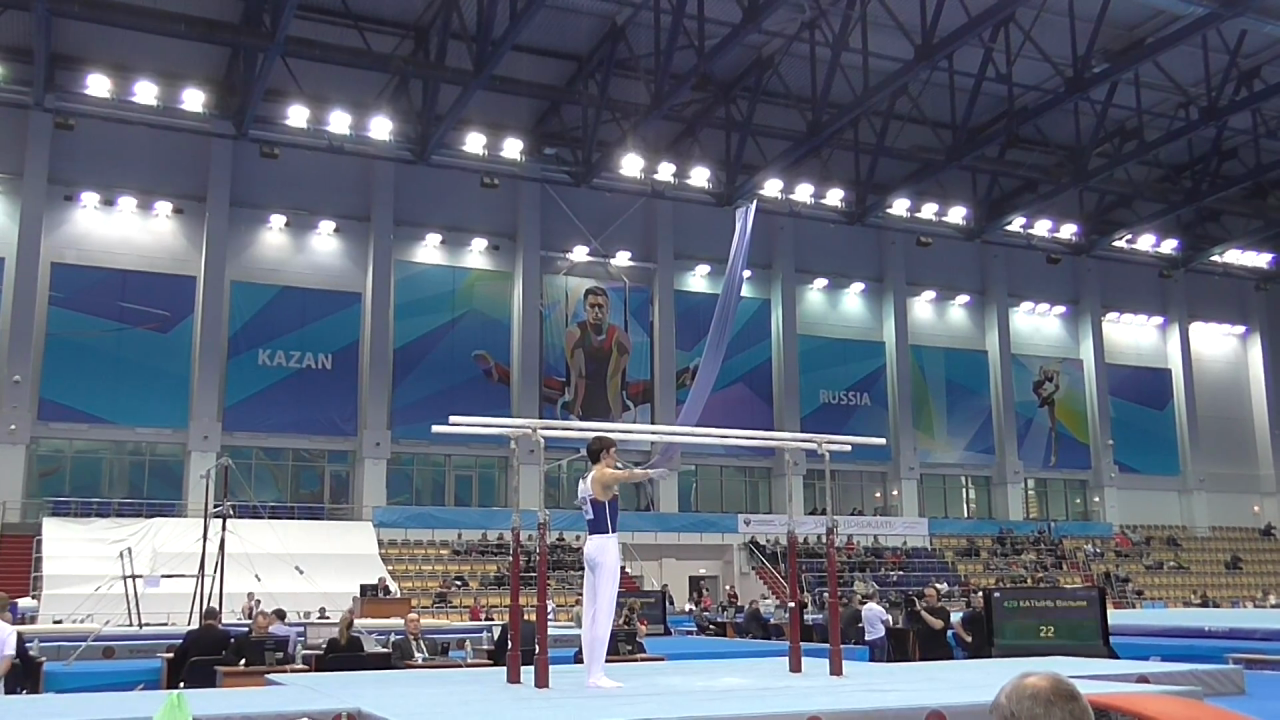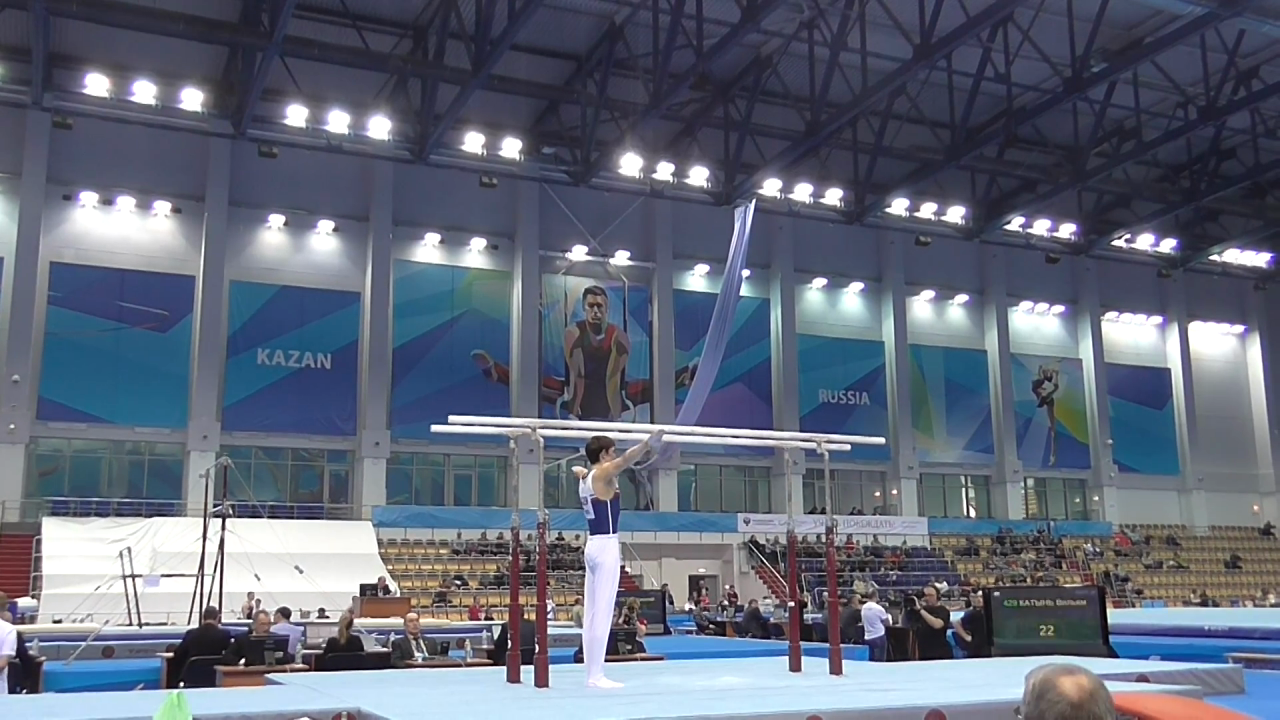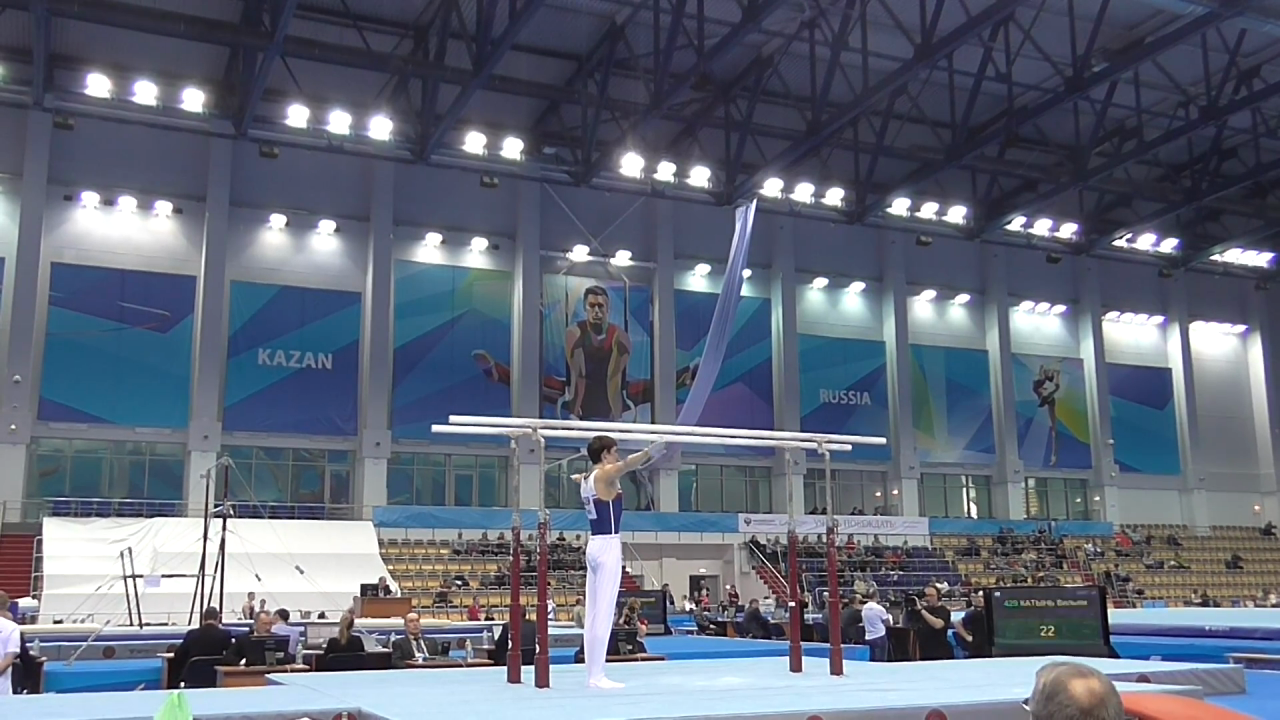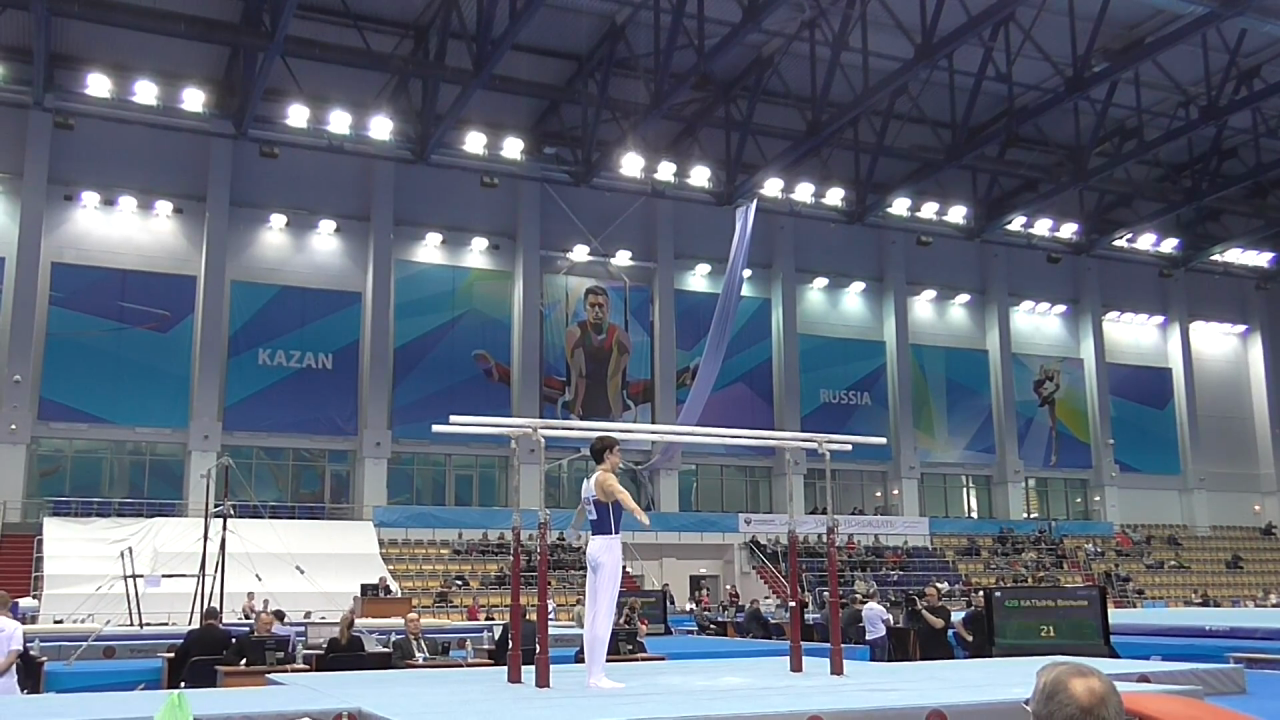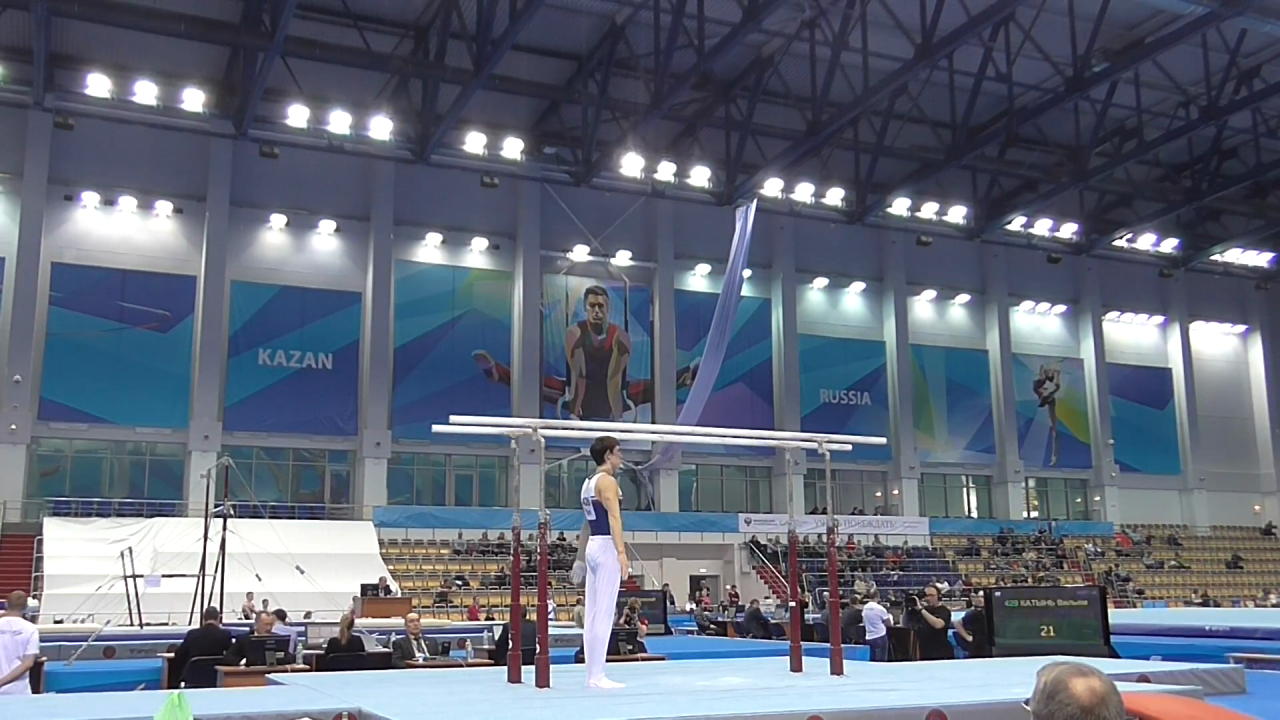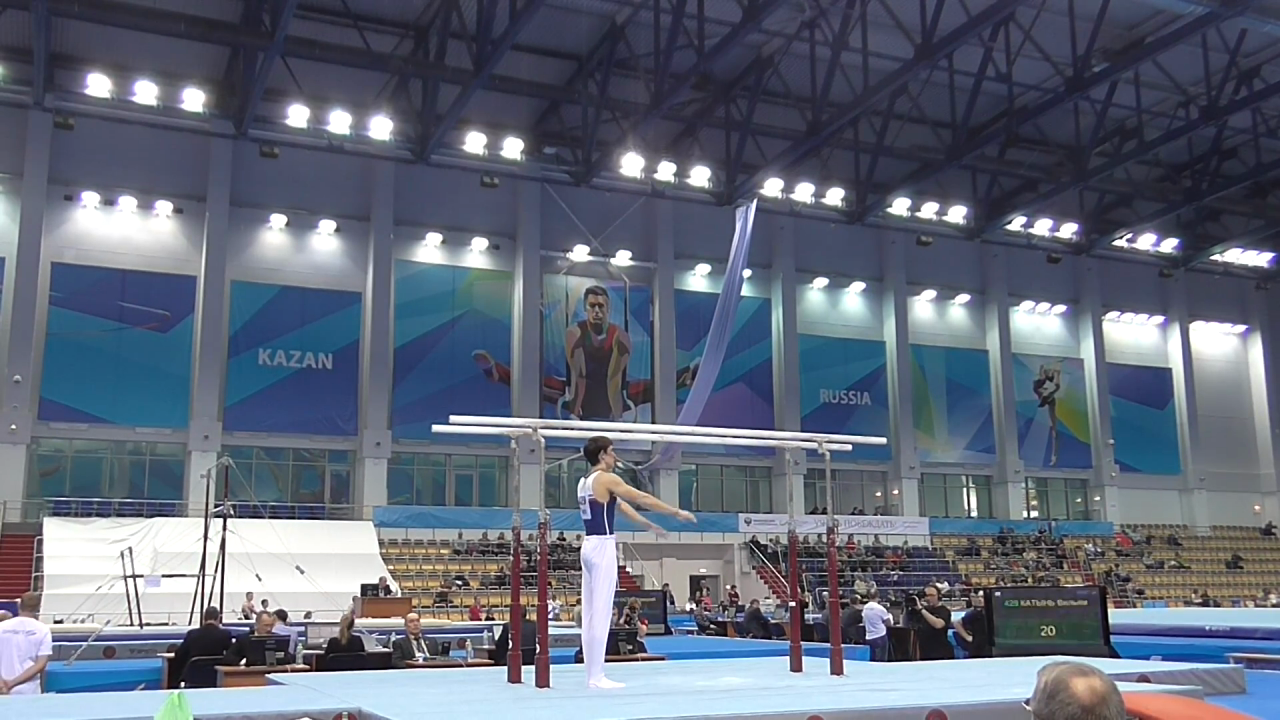
dt=0.4s
person 1, frame 1
left shoulder: (586, 481)
right shoulder: (602, 475)
right elbow: (626, 475)
right wrist: (649, 473)
left hip: (591, 545)
right hip: (605, 545)
left knee: (592, 612)
right knee: (604, 612)
left ankle: (592, 673)
right ankle: (597, 675)
person 1, frame 2
left shoulder: (585, 478)
right shoulder: (602, 473)
right elbow: (626, 459)
left wrist: (580, 469)
right wrist: (647, 443)
left hip: (592, 546)
right hip: (606, 546)
left knee: (592, 613)
right knee: (602, 613)
left ankle: (592, 674)
right ankle: (596, 676)
person 1, frame 3
left shoulder: (589, 479)
right shoulder: (604, 474)
right elbow: (627, 464)
right wrist: (647, 453)
left hip: (594, 545)
right hip: (608, 546)
left knee: (594, 613)
right knee: (604, 613)
left ankle: (593, 673)
right ankle: (597, 676)
person 1, frame 4
left shoulder: (589, 481)
right shoulder: (605, 478)
left elbow: (582, 509)
right elbow: (620, 494)
left wrist: (574, 528)
right wrist: (637, 511)
left hip: (594, 545)
right hip: (608, 546)
left knee: (594, 613)
right knee: (604, 613)
left ankle: (593, 673)
right ankle: (598, 676)
person 1, frame 5
left shoulder: (589, 482)
right shoulder: (607, 480)
right elbow: (613, 516)
left wrist: (580, 558)
right wrist: (621, 552)
left hip: (592, 546)
right hip: (605, 546)
left knee: (594, 613)
right knee: (604, 614)
left ankle: (593, 673)
right ankle: (597, 676)
person 1, frame 6
left shoulder: (585, 481)
right shoulder: (605, 478)
left elbow: (622, 504)
right elbow: (643, 499)
left wrist: (649, 525)
right wrist: (676, 512)
left hip: (589, 546)
right hip: (602, 547)
left knee: (591, 614)
right knee: (601, 614)
left ankle: (593, 674)
right ankle: (597, 677)
